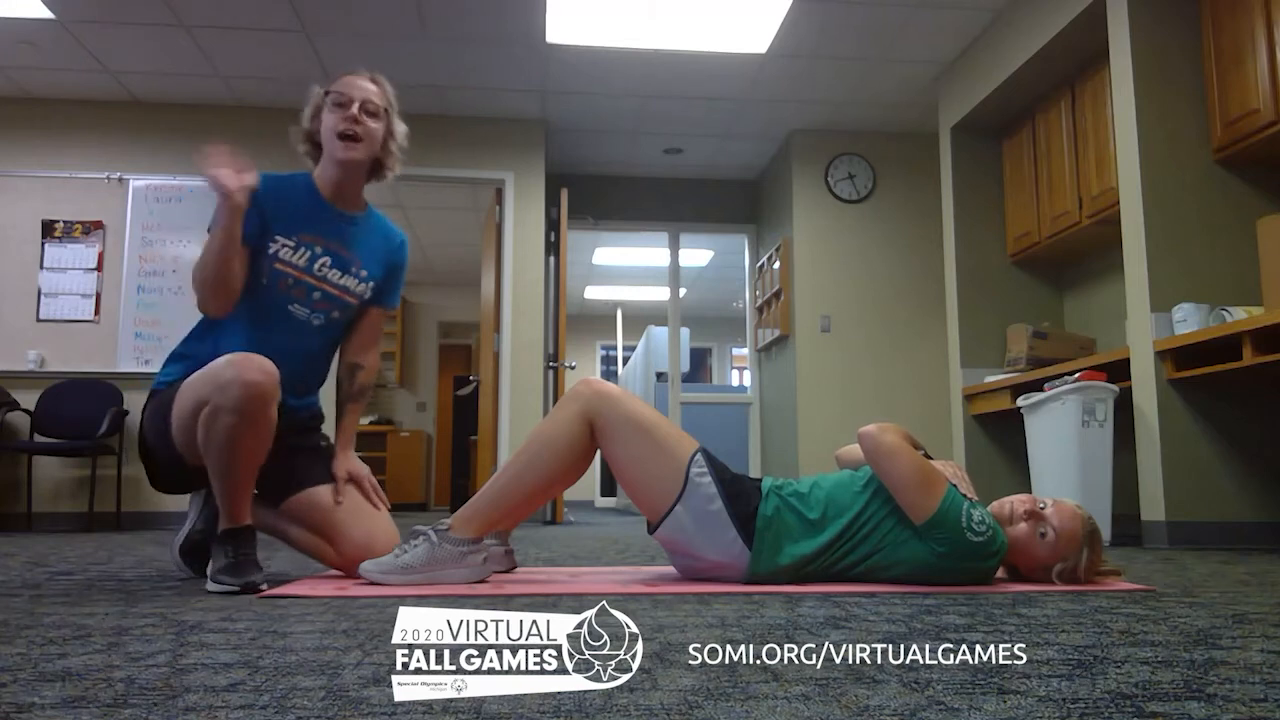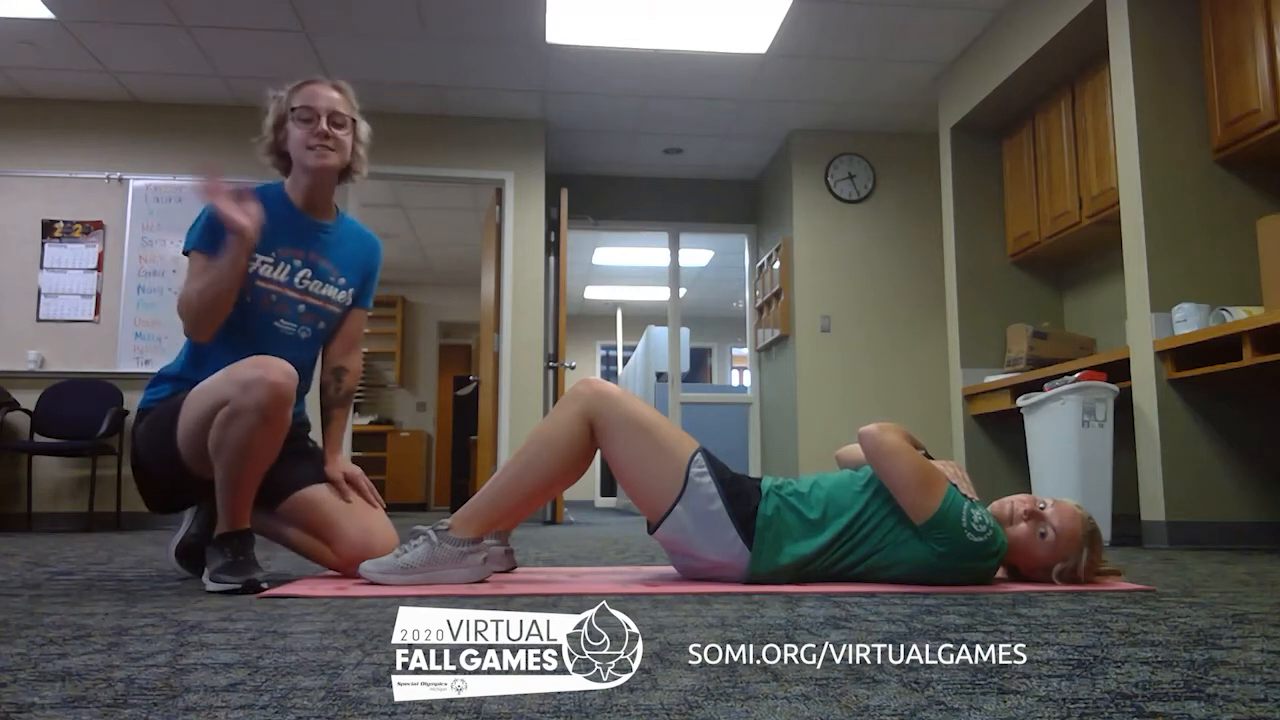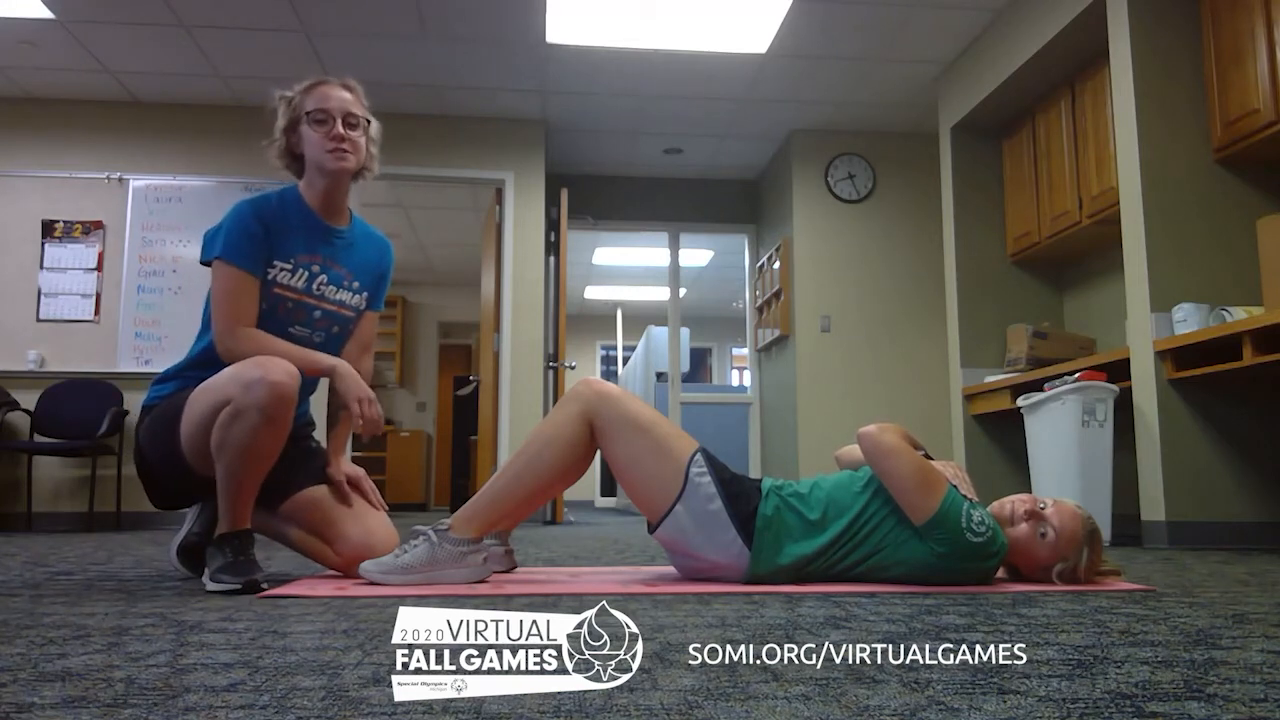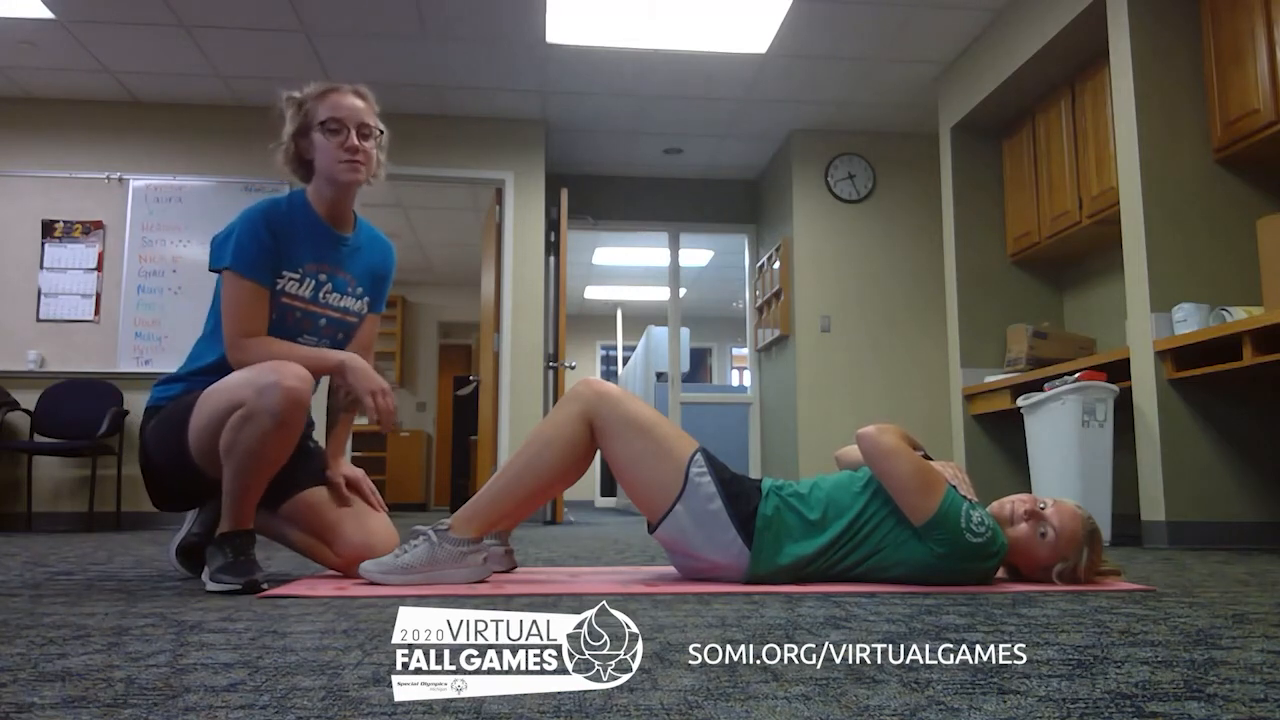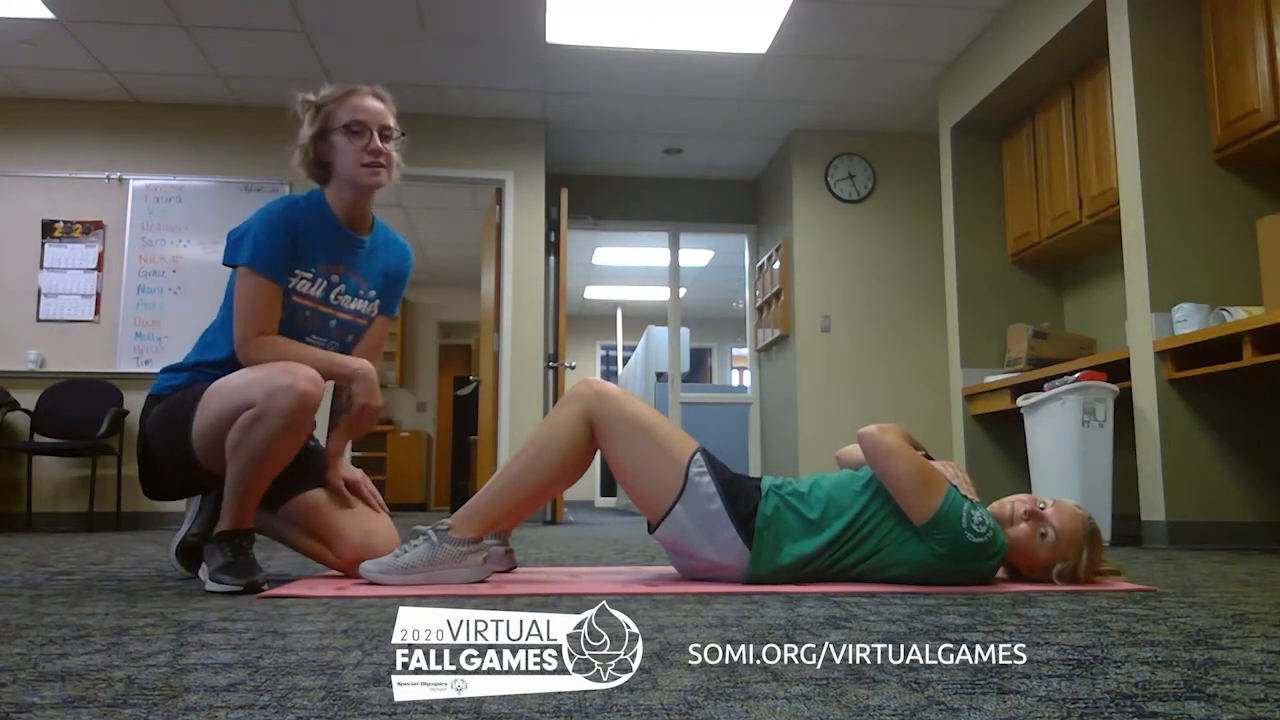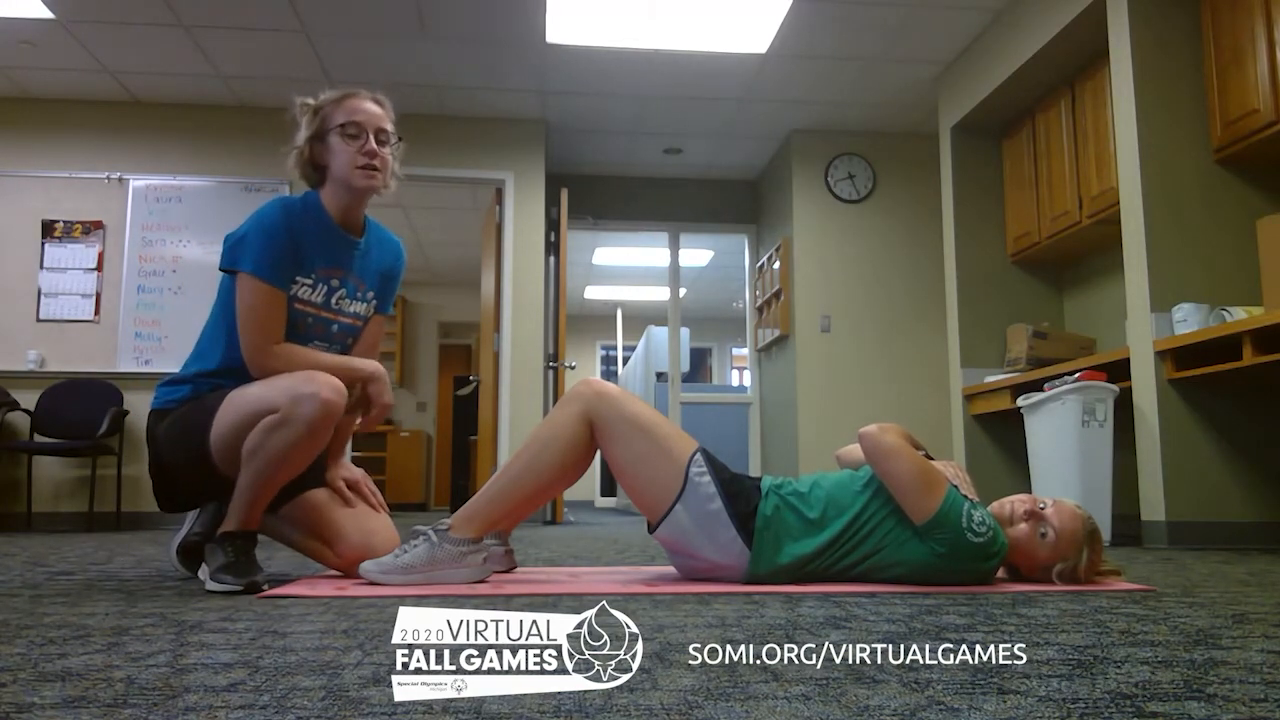
dt=0.7s
person 1, frame 1
left shoulder: (971, 537)
right shoulder: (968, 533)
left elbow: (874, 438)
right elbow: (853, 459)
left wrist: (924, 461)
right wrist: (930, 467)
left hip: (740, 531)
right hip: (746, 528)
left knee: (593, 396)
right knee: (599, 411)
left ankle: (455, 542)
right ankle: (478, 541)
person 1, frame 2
left shoulder: (970, 539)
right shoulder: (968, 531)
left elbow: (875, 437)
right elbow: (852, 459)
left wrist: (927, 463)
right wrist: (932, 466)
left hip: (739, 530)
right hip: (744, 527)
left knee: (593, 397)
right knee: (600, 407)
left ankle: (454, 542)
right ankle: (476, 541)
person 1, frame 3
left shoulder: (970, 536)
right shoulder: (972, 535)
left elbow: (873, 439)
right elbow: (852, 459)
left wrist: (925, 462)
right wrist: (930, 465)
left hip: (739, 530)
right hip: (745, 530)
left knee: (593, 396)
right knee: (599, 411)
left ankle: (455, 542)
right ankle: (478, 540)
person 1, frame 4
left shoulder: (971, 539)
right shoulder: (972, 535)
left elbow: (874, 439)
right elbow: (852, 461)
left wrist: (927, 464)
right wrist: (932, 468)
left hip: (739, 530)
right hip: (744, 529)
left knee: (593, 397)
right knee: (601, 410)
left ankle: (455, 542)
right ankle: (476, 541)
person 1, frame 5
left shoulder: (969, 537)
right shoulder: (971, 532)
left elbow: (874, 438)
right elbow: (855, 460)
left wrist: (924, 463)
right wrist: (933, 465)
left hip: (740, 530)
right hip: (746, 526)
left knee: (593, 396)
right knee: (600, 409)
left ankle: (455, 541)
right ankle: (473, 541)
person 1, frame 6
left shoulder: (970, 538)
right shoulder: (969, 530)
left elbow: (875, 437)
right elbow: (853, 459)
left wrist: (930, 467)
right wrist: (934, 466)
left hip: (739, 530)
right hip: (746, 524)
left knee: (593, 396)
right knee: (601, 408)
left ankle: (455, 542)
right ankle: (475, 541)
person 2, frame 1
left shoulder: (388, 244)
right shoulder: (263, 195)
left elbow: (361, 354)
right elbow: (214, 303)
left wrist: (345, 449)
right wrist: (233, 208)
left hip: (290, 422)
right hip: (195, 398)
left knee: (373, 551)
right knee: (250, 374)
left ankle: (234, 505)
right ankle: (230, 530)
person 2, frame 2
left shoulder: (362, 247)
right shoulder: (238, 211)
left elbow: (344, 359)
right elbow: (197, 325)
left wrist: (333, 453)
right wrist: (241, 242)
left hip: (279, 433)
right hip: (180, 420)
left knee: (373, 550)
right knee: (268, 376)
left ankle: (225, 513)
right ankle: (227, 537)
person 2, frame 3
left shoulder: (376, 250)
right shoulder: (254, 217)
left elbow: (358, 363)
right elbow: (231, 338)
left wrist: (337, 455)
right wrist: (333, 368)
left hip: (285, 434)
right hip: (186, 417)
left knee: (374, 551)
right knee: (273, 378)
left ankle: (224, 509)
right ankle: (228, 534)
person 2, frame 4
left shoulder: (377, 252)
right shoulder: (263, 223)
left elbow: (355, 368)
right elbow: (242, 347)
left wrist: (335, 456)
right wrist: (343, 361)
left hip: (281, 438)
right hip: (188, 419)
left knee: (374, 550)
right knee: (287, 383)
left ankle: (232, 510)
right ankle: (228, 532)
person 2, frame 5
left shoulder: (393, 254)
right shoulder: (281, 220)
left elbow: (361, 369)
right elbow: (253, 345)
left wrist: (335, 456)
right wrist: (353, 369)
left hip: (281, 435)
right hip: (191, 410)
left knee: (373, 552)
right knee: (296, 385)
left ankle: (228, 505)
right ankle: (226, 531)
person 2, frame 6
left shoulder: (387, 252)
right shoulder: (277, 223)
left elbow: (359, 369)
right elbow: (264, 357)
left wrist: (335, 458)
right wrist: (368, 372)
left hip: (282, 436)
right hip: (193, 421)
left knee: (375, 550)
right knee: (319, 393)
left ankle: (228, 510)
right ankle: (229, 533)
